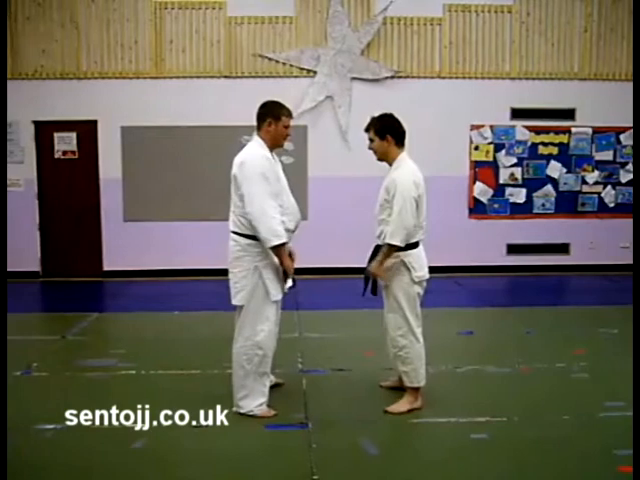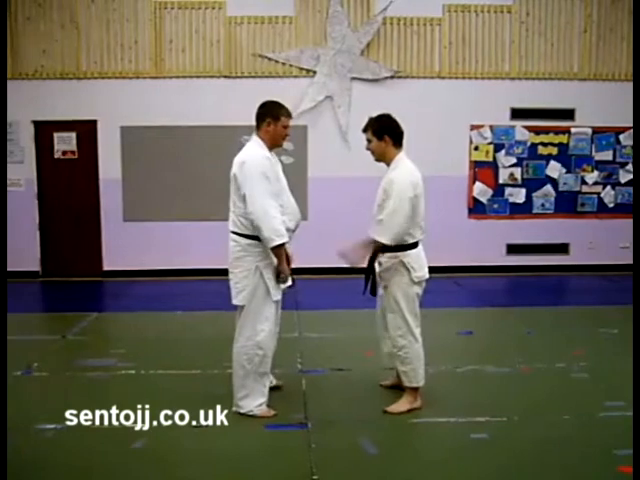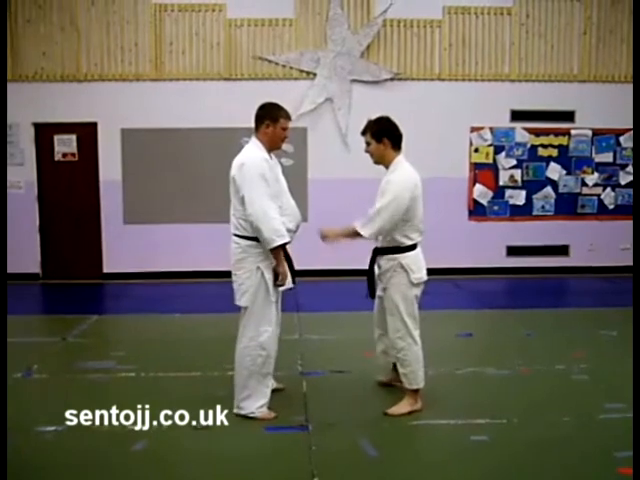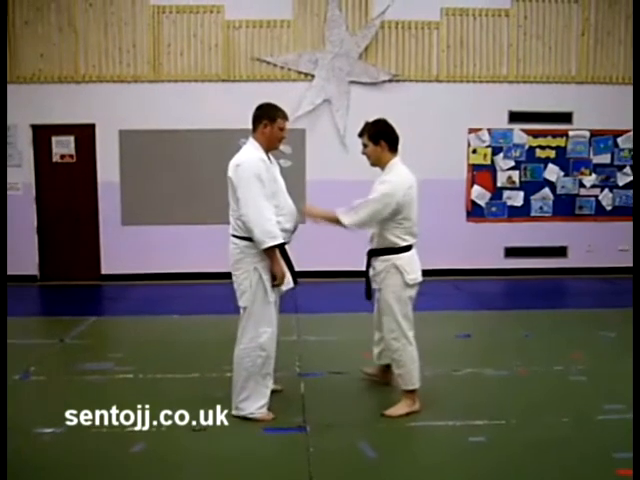
dt=0.3s
person 1, frame 1
left shoulder: (265, 156)
right shoulder: (254, 159)
right elbow: (261, 213)
left wrist: (284, 247)
right wrist: (282, 255)
left hip: (264, 249)
right hip: (254, 253)
left knee: (267, 321)
right knee: (255, 328)
left ankle: (260, 376)
right ankle: (249, 400)
person 1, frame 2
left shoulder: (263, 157)
right shoulder: (254, 160)
right elbow: (263, 213)
left wrist: (281, 251)
right wrist: (280, 256)
left hip: (263, 250)
right hip: (254, 253)
left knee: (267, 322)
right knee: (255, 329)
left ankle: (260, 378)
right ankle: (249, 400)
person 1, frame 3
left shoulder: (264, 159)
right shoulder: (252, 162)
right elbow: (262, 215)
left wrist: (279, 256)
right wrist: (279, 259)
left hip: (266, 252)
right hip: (256, 254)
left knee: (268, 324)
right knee: (258, 330)
left ankle: (261, 380)
right ankle: (249, 402)
person 1, frame 4
left shoulder: (263, 159)
right shoulder: (249, 162)
right elbow: (256, 216)
left wrist: (277, 256)
right wrist: (275, 259)
left hip: (266, 251)
right hip: (255, 254)
left knee: (265, 324)
right knee: (258, 330)
left ankle: (259, 381)
right ankle: (248, 403)
person 2, frame 1
left shoulder: (403, 176)
right shoulder: (401, 171)
left elbow: (400, 228)
left wrist: (379, 261)
right wrist: (382, 260)
left hip: (402, 261)
right hip: (397, 259)
left knee: (405, 327)
right knee: (396, 324)
left ankle: (414, 394)
right ankle: (404, 377)
person 2, frame 2
left shoulder: (401, 177)
right shoulder: (399, 171)
left elbow: (392, 228)
left wrist: (362, 250)
right wrist: (366, 247)
left hip: (402, 261)
right hip: (394, 259)
left knee: (404, 327)
right knee: (388, 322)
left ankle: (413, 394)
right ankle: (402, 376)
person 2, frame 3
left shoulder: (400, 179)
right shoulder: (398, 173)
left elbow: (376, 222)
left wrist: (338, 233)
right wrist: (345, 230)
left hip: (401, 264)
right hip: (392, 261)
left knee: (403, 329)
right knee: (384, 321)
left ankle: (413, 396)
right ankle: (397, 373)
person 2, frame 4
left shoulder: (394, 182)
right shoulder: (396, 175)
left elbow: (361, 214)
right elbow: (371, 212)
left wrist: (319, 214)
left hip: (395, 264)
right hip: (390, 261)
left knee: (398, 330)
right knee: (383, 322)
left ankle: (411, 397)
right ankle: (385, 369)
